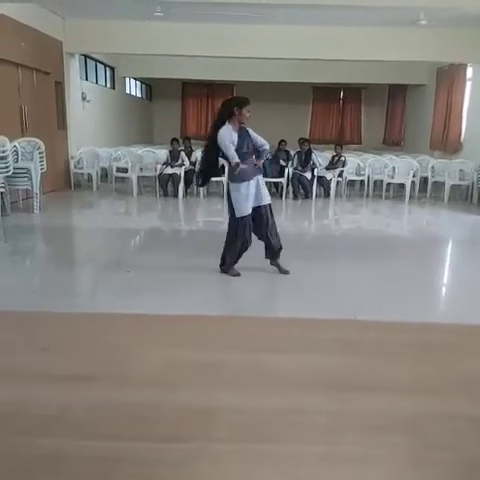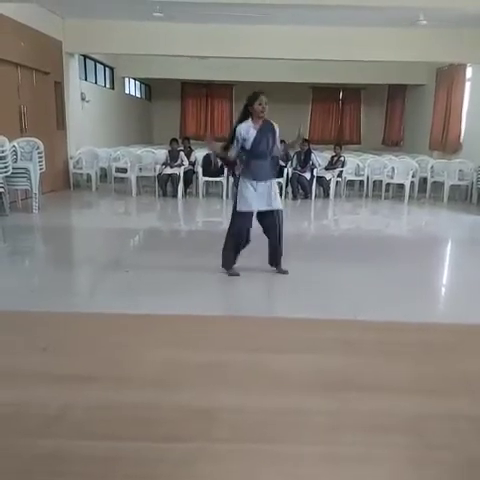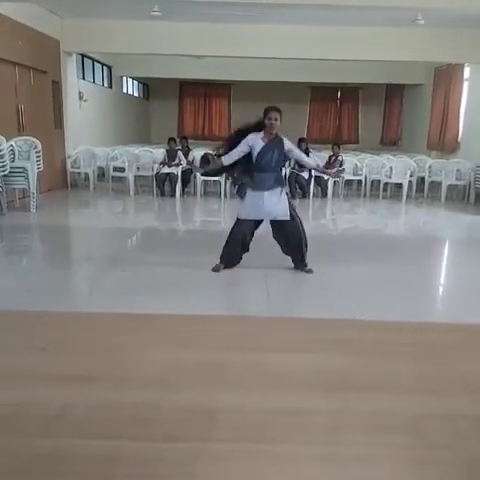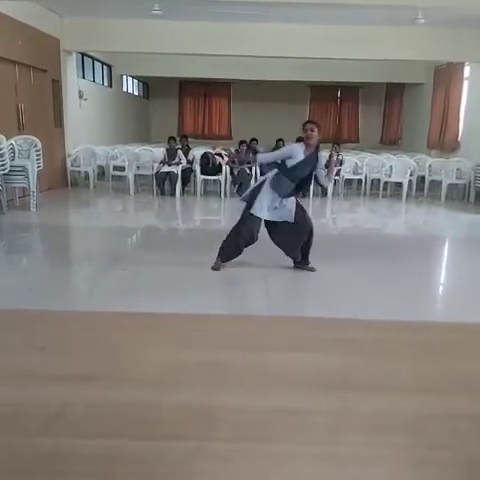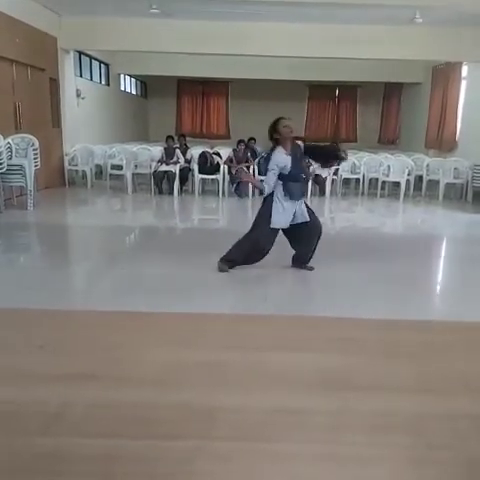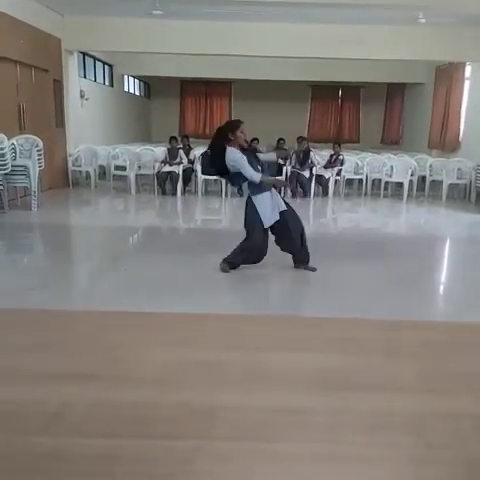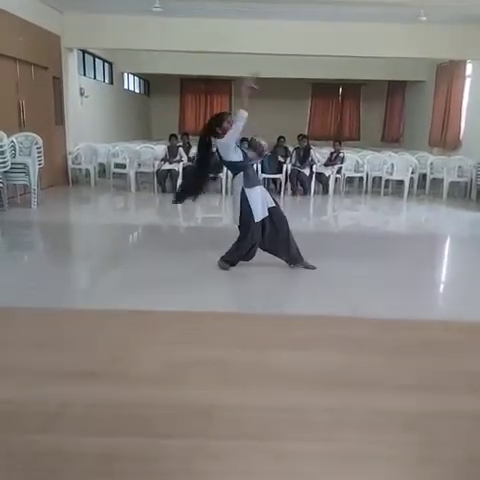
dt=0.4s
person 1, frame 1
left shoulder: (246, 131)
right shoulder: (223, 133)
left elbow: (265, 146)
right elbow: (234, 161)
left wrist: (259, 161)
right wrist: (238, 167)
left hip: (255, 179)
right hip: (239, 183)
left knee: (266, 220)
right knee: (241, 225)
left ankle: (274, 257)
right ankle: (227, 264)
person 1, frame 2
left shoulder: (272, 127)
right shoulder: (242, 128)
right elbow: (232, 153)
right wrist: (217, 151)
left hip: (269, 180)
right hip: (249, 181)
left knee: (275, 223)
right knee: (241, 223)
left ankle: (276, 262)
right ankle: (228, 263)
person 1, frame 3
left shoulder: (284, 143)
right shoulder: (252, 139)
left elbow: (304, 159)
right elbow: (230, 157)
left wrist: (324, 170)
right wrist: (206, 169)
left hip: (275, 192)
right hip: (256, 191)
left knee: (293, 228)
right knee: (241, 229)
left ankle: (300, 263)
right ankle: (225, 261)
person 1, frame 4
left shoulder: (317, 158)
right shoulder: (294, 149)
left elbow: (325, 182)
right elbow: (267, 157)
left hip: (287, 196)
right hip: (269, 190)
left knee: (305, 226)
right knee: (248, 225)
left ankle: (301, 261)
right ankle: (222, 258)
person 1, frame 5
left shoulder: (297, 147)
right shoulder: (278, 156)
right elbow: (268, 187)
right wrist: (253, 181)
left hip: (297, 200)
right hip: (279, 200)
left knee: (314, 228)
right knee: (260, 235)
left ankle: (300, 261)
right ankle: (226, 261)
person 1, frame 6
left shoulder: (242, 150)
right shoulder: (232, 155)
left elbow: (261, 160)
right elbow: (254, 176)
right wrist: (274, 181)
left hip: (269, 193)
right hip: (257, 199)
left knee: (294, 224)
right knee: (257, 239)
left ankle: (301, 261)
right ankle: (229, 262)
person 1, frame 7
left shoulder: (229, 144)
right shoulder: (224, 143)
right elbow: (241, 117)
left wrist: (257, 147)
right wrist: (245, 91)
left hip: (255, 188)
right hip: (246, 191)
left knee: (279, 222)
right knee: (252, 234)
left ankle: (295, 259)
right ankle: (227, 260)
